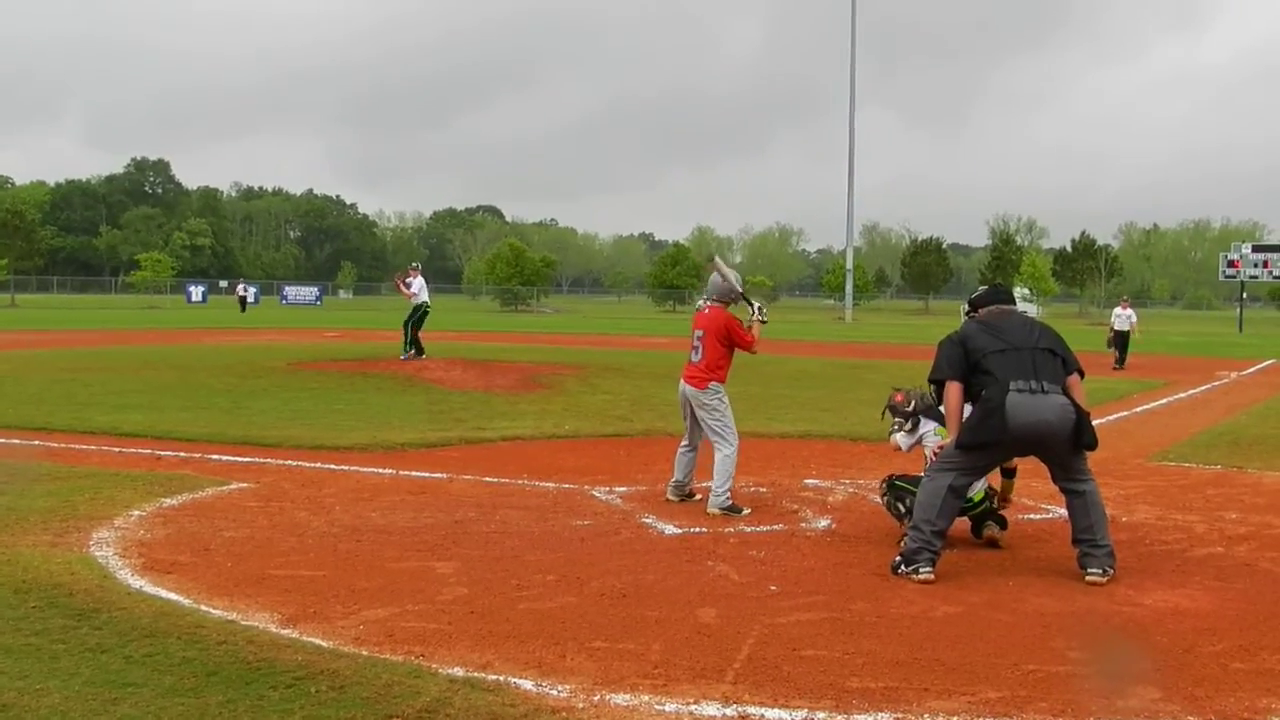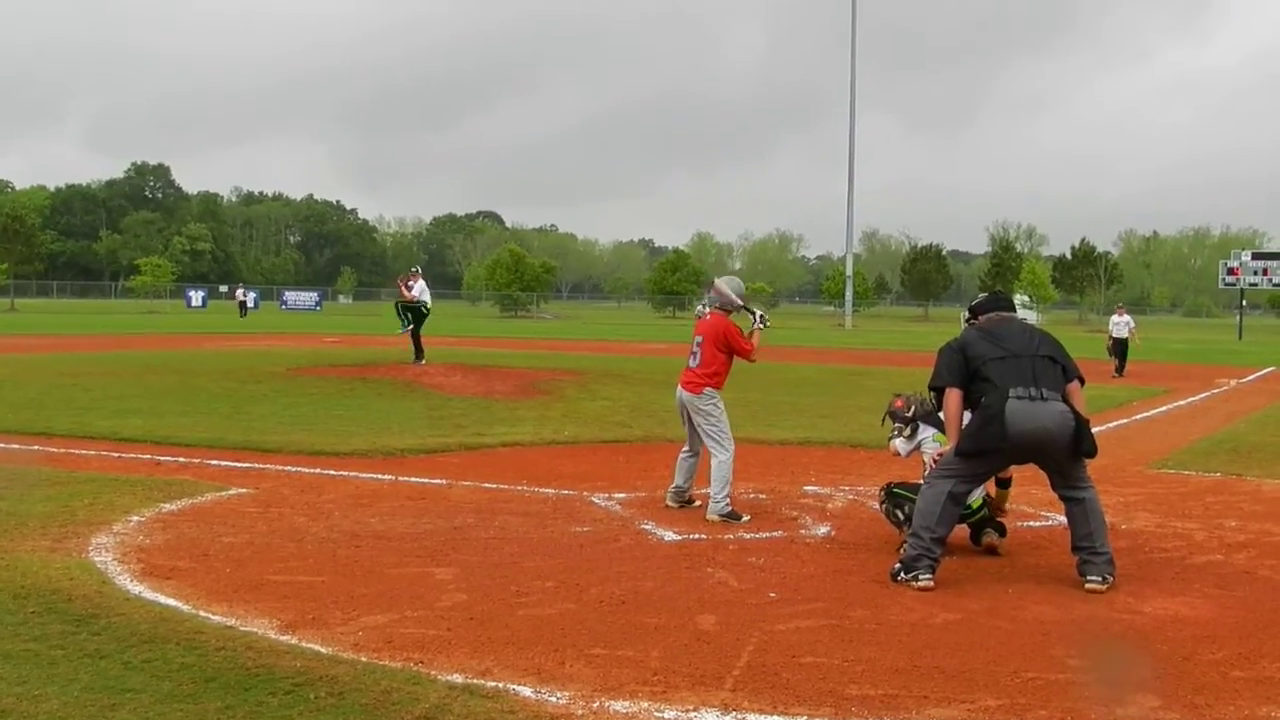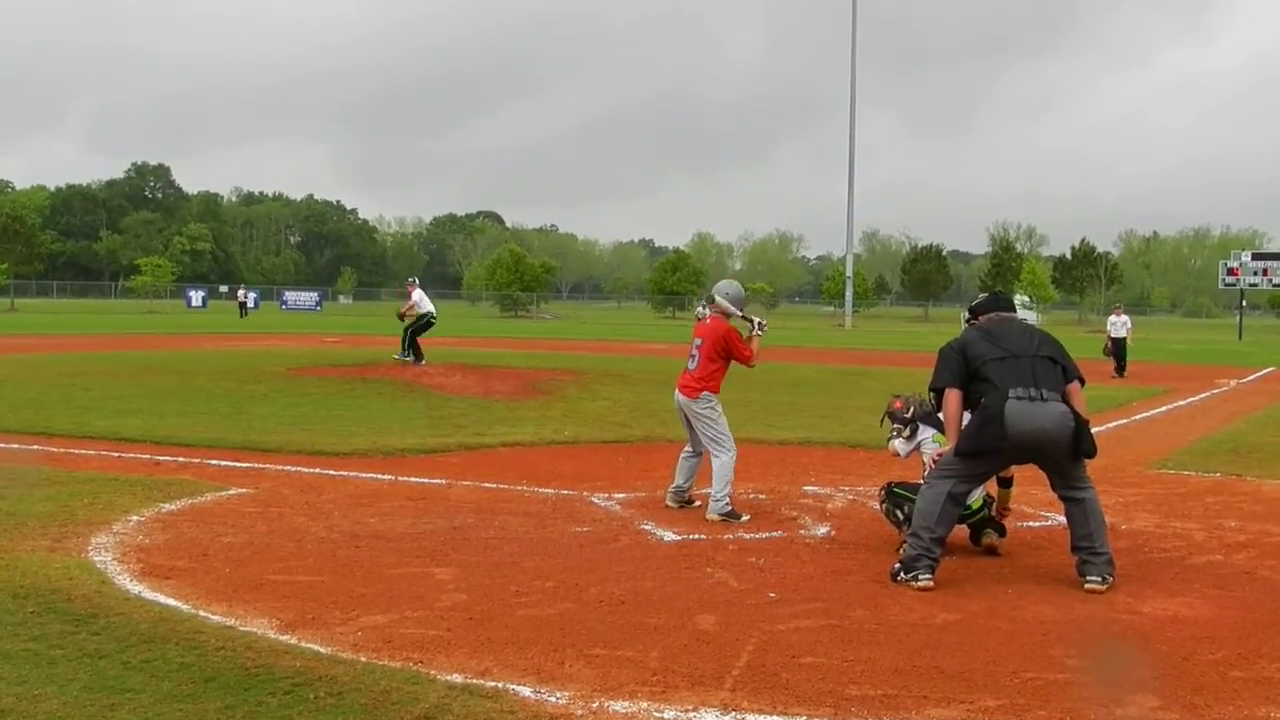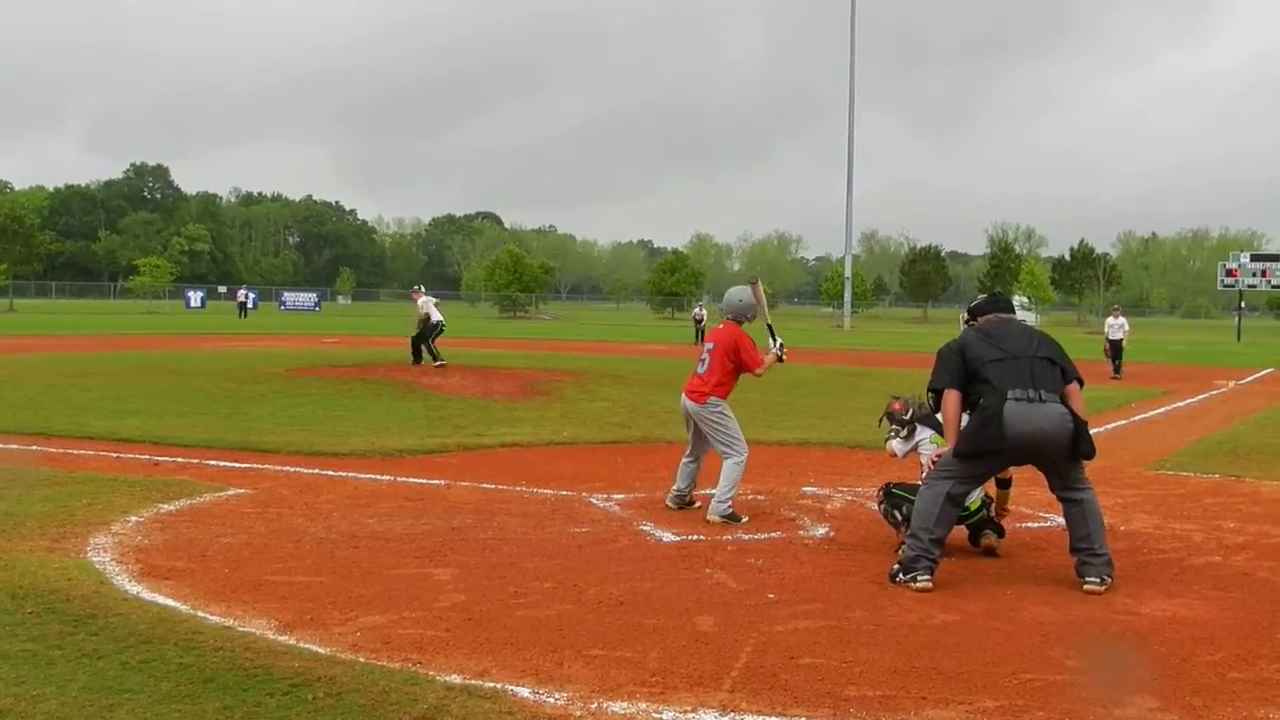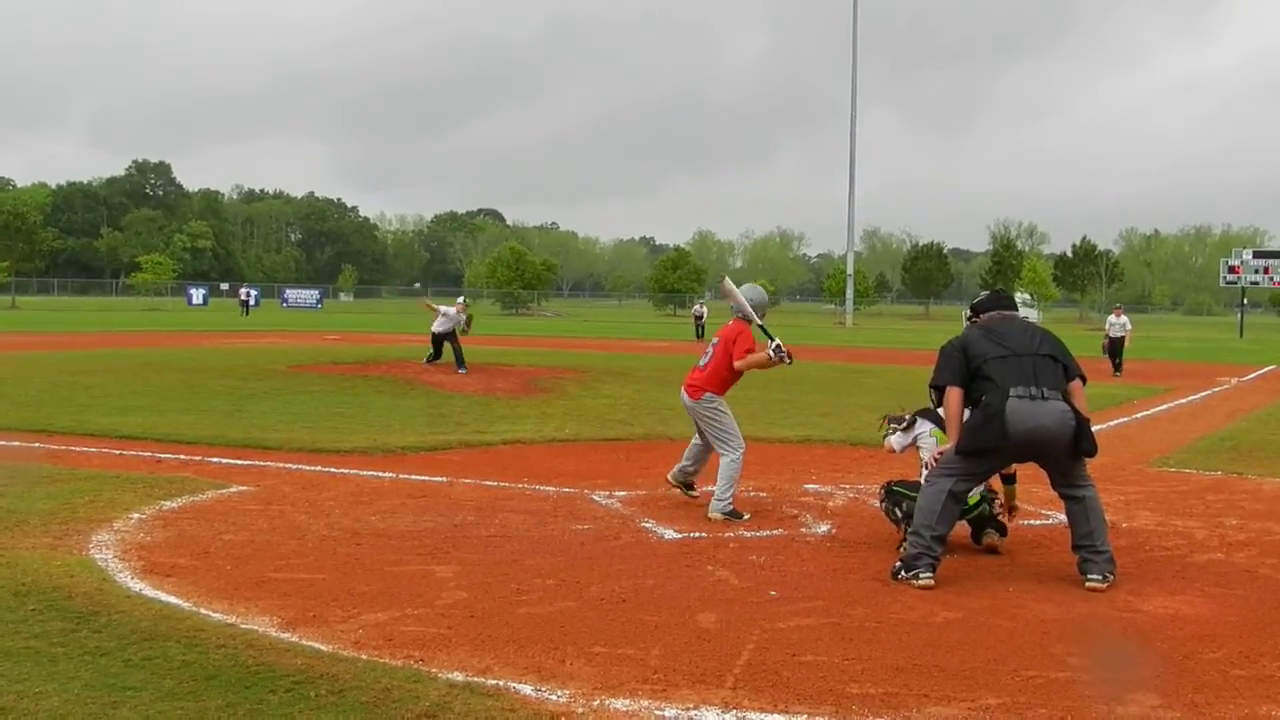
dt=0.3s
person 1, frame 1
left shoulder: (965, 333)
right shoulder: (1043, 330)
left elbow: (953, 386)
right elbow: (1073, 379)
left wrist: (953, 438)
right wrist: (1080, 429)
left hip: (1004, 408)
right hip: (1056, 409)
left knee: (943, 474)
right knee: (1079, 480)
left ankle: (918, 559)
right ankle: (1098, 562)
person 1, frame 2
left shoulder: (965, 340)
right shoulder: (1043, 337)
left elbow: (953, 392)
right elbow: (1073, 387)
left wrist: (953, 445)
right wrist: (1081, 436)
left hip: (1004, 415)
right hip: (1056, 416)
left knee: (943, 481)
right knee: (1078, 488)
left ankle: (918, 566)
right ankle: (1098, 570)
person 1, frame 3
left shoulder: (965, 341)
right shoulder: (1044, 338)
left elbow: (953, 393)
right elbow: (1073, 387)
left wrist: (952, 445)
right wrist: (1080, 437)
left hip: (1003, 416)
right hip: (1056, 416)
left knee: (943, 481)
right knee: (1078, 488)
left ankle: (917, 566)
right ankle: (1098, 570)
person 1, frame 4
left shoulder: (964, 342)
right shoulder: (1043, 339)
left elbow: (952, 394)
right elbow: (1072, 388)
left wrist: (951, 446)
right wrist: (1080, 438)
left hip: (1002, 416)
right hip: (1054, 418)
left knee: (941, 482)
right knee: (1076, 489)
left ankle: (916, 567)
right ankle: (1096, 570)
person 1, frame 5
left shoulder: (966, 339)
right shoulder: (1045, 336)
left elbow: (953, 391)
right elbow: (1075, 385)
left wrist: (953, 444)
right wrist: (1081, 436)
left hip: (1005, 414)
right hip: (1056, 415)
left knee: (943, 479)
right knee: (1079, 487)
left ankle: (918, 565)
right ankle: (1098, 568)
person 2, frame 1
left shoulder: (700, 315)
right shoulder: (726, 319)
right elbow: (752, 346)
left wrist: (751, 323)
right wrist: (756, 318)
left hip: (687, 383)
right hip: (707, 388)
left knee: (691, 440)
right knee: (727, 443)
left ankle: (678, 488)
right ankle: (720, 500)
person 2, frame 2
left shoulder: (702, 321)
right shoulder: (726, 326)
right elbow: (751, 355)
left wrist: (753, 329)
right wrist: (757, 327)
left hip: (685, 389)
right hip: (704, 394)
left knee: (692, 446)
right knee: (723, 449)
left ankle: (678, 494)
right ankle: (719, 507)
person 2, frame 3
left shoulder: (702, 324)
right shoulder: (726, 330)
right elbow: (750, 361)
left wrist: (750, 335)
right wrist: (757, 334)
left hip: (683, 392)
right hip: (701, 397)
left knee: (696, 446)
right knee: (725, 451)
left ankle: (678, 494)
right ankle: (720, 506)
person 2, frame 4
left shoulder: (715, 332)
right shoulder: (739, 336)
left elbow: (739, 364)
right elbow: (758, 370)
left wrist: (770, 355)
right wrist: (775, 352)
left hip: (689, 397)
right hip: (709, 402)
left knee: (696, 450)
right knee: (737, 454)
left ankle: (678, 496)
right ankle: (720, 509)
person 2, frame 5
left shoulder: (731, 327)
right shoulder: (744, 332)
left elbow: (757, 363)
right elbow: (740, 364)
left wrist: (778, 358)
right wrist: (768, 353)
left hip: (690, 389)
right hip: (706, 396)
left knee: (706, 438)
right knee: (734, 449)
left ankle: (681, 474)
right ankle: (722, 507)
person 3, frame 1
left shoulder: (924, 420)
left elbow: (895, 443)
right elbow: (1008, 460)
left wrist: (900, 415)
right wrist: (1005, 494)
right hip: (975, 500)
left knee: (889, 486)
right ankle: (990, 525)
person 3, frame 2
left shoulder: (923, 426)
left elbow: (894, 448)
right elbow: (1004, 469)
left wrist: (900, 421)
right wrist: (1000, 503)
right hip: (972, 507)
left knee: (887, 493)
right ankle: (988, 532)
person 3, frame 3
left shoulder: (924, 426)
left elbow: (894, 449)
right elbow: (1004, 468)
left wrist: (899, 421)
right wrist: (1003, 504)
right hip: (972, 508)
left knee: (888, 493)
right ankle: (988, 532)
person 3, frame 4
left shoulder: (921, 426)
left elbow: (891, 449)
right elbow: (1003, 470)
left wrist: (898, 422)
right wrist: (1001, 504)
right hip: (970, 509)
left knee: (886, 494)
right ankle: (986, 533)
person 3, frame 5
left shoulder: (922, 420)
left elbow: (889, 446)
right elbow: (1004, 465)
left wrist: (894, 424)
right wrist: (1010, 500)
right hip: (970, 504)
left knee: (888, 491)
right ankle: (989, 531)
